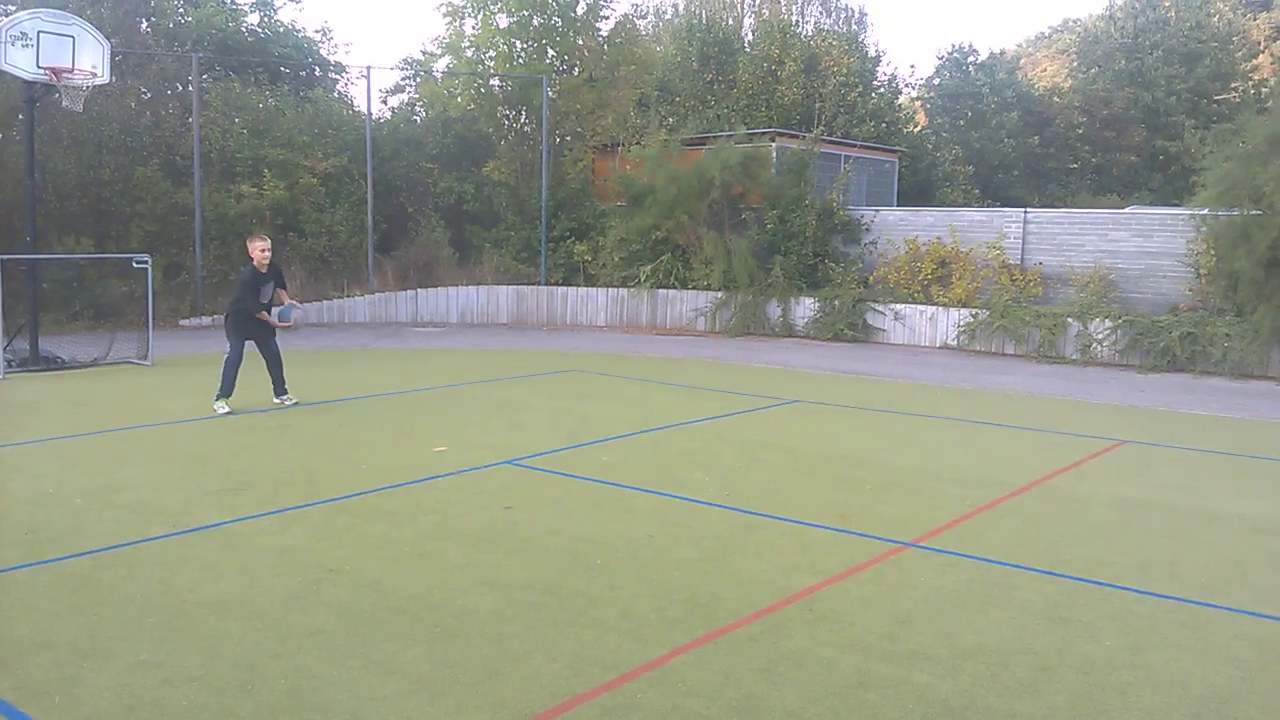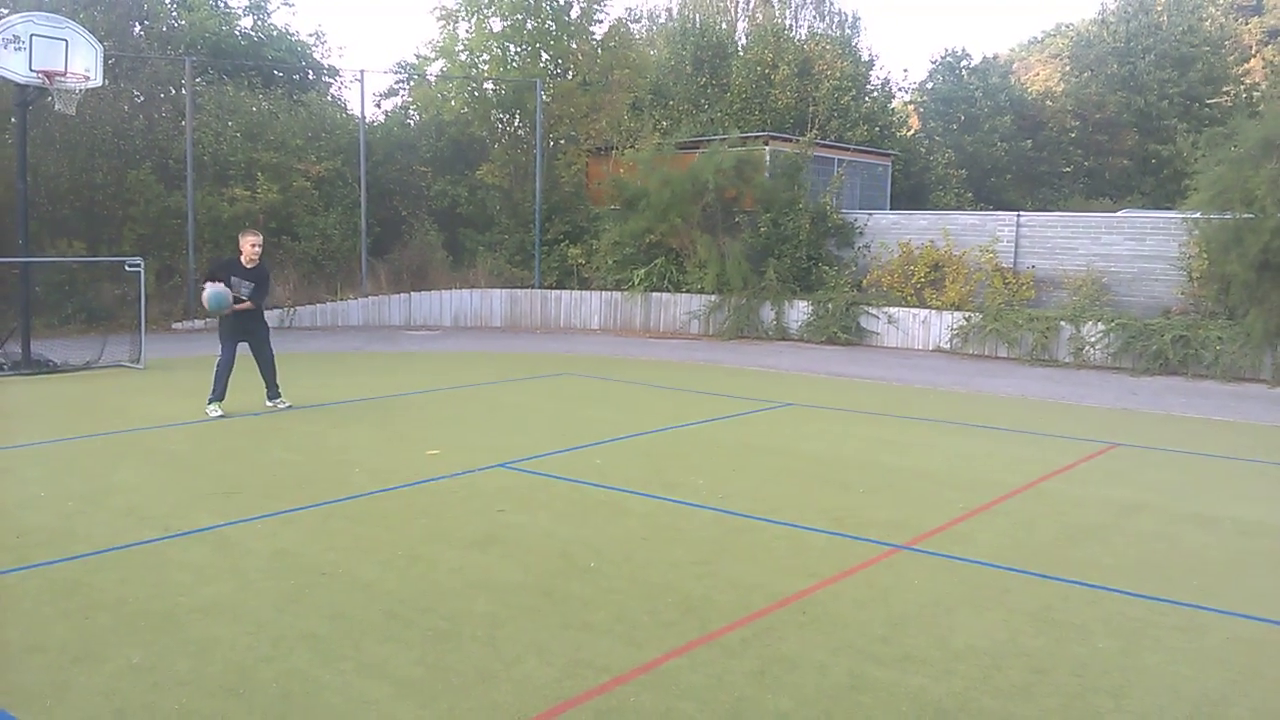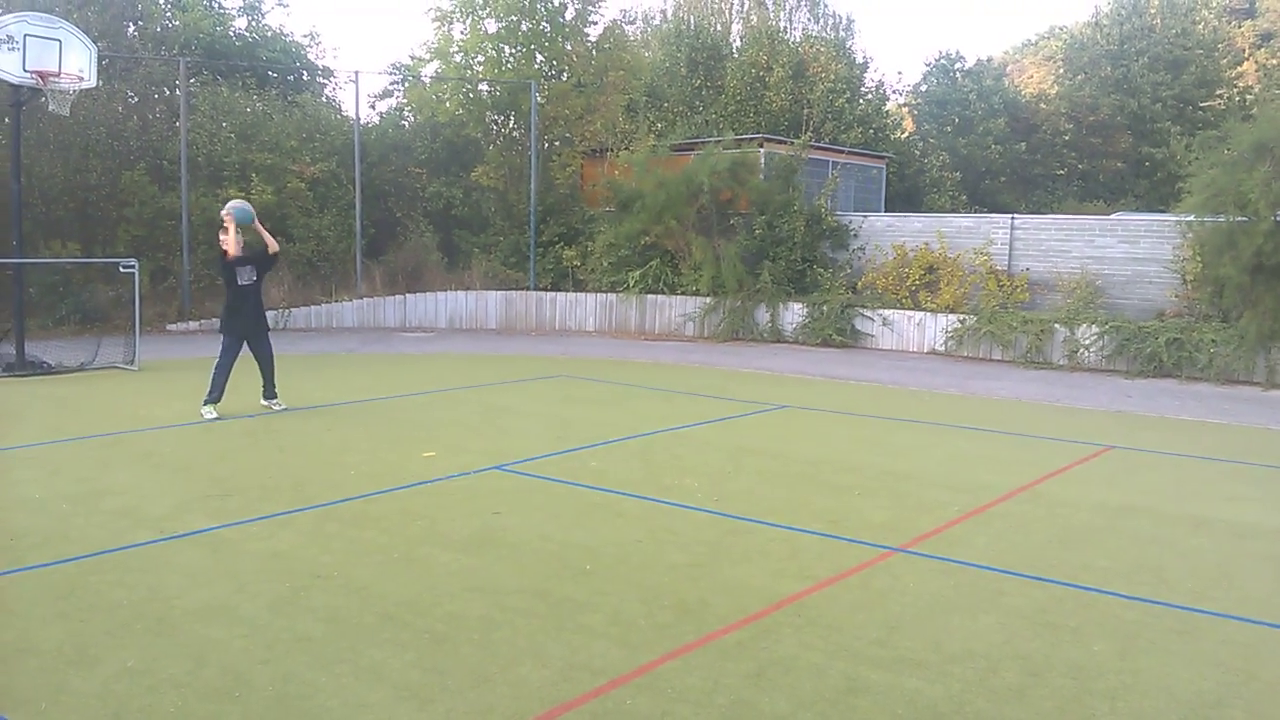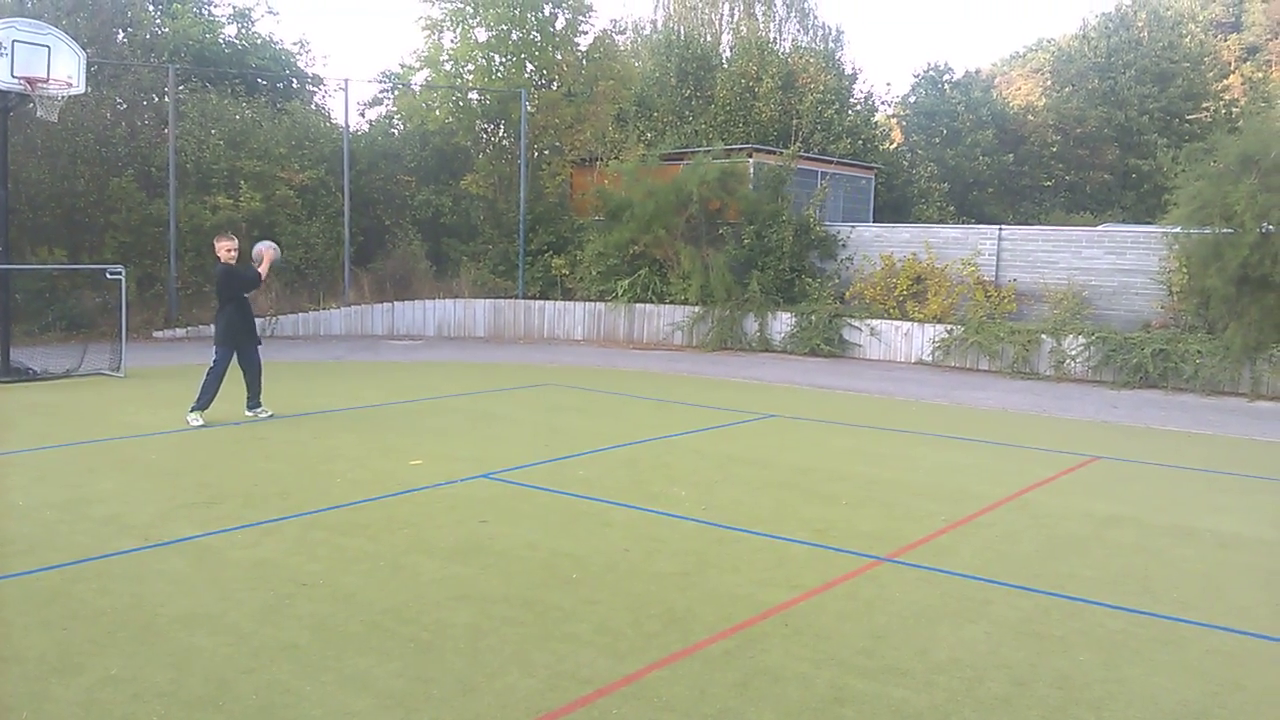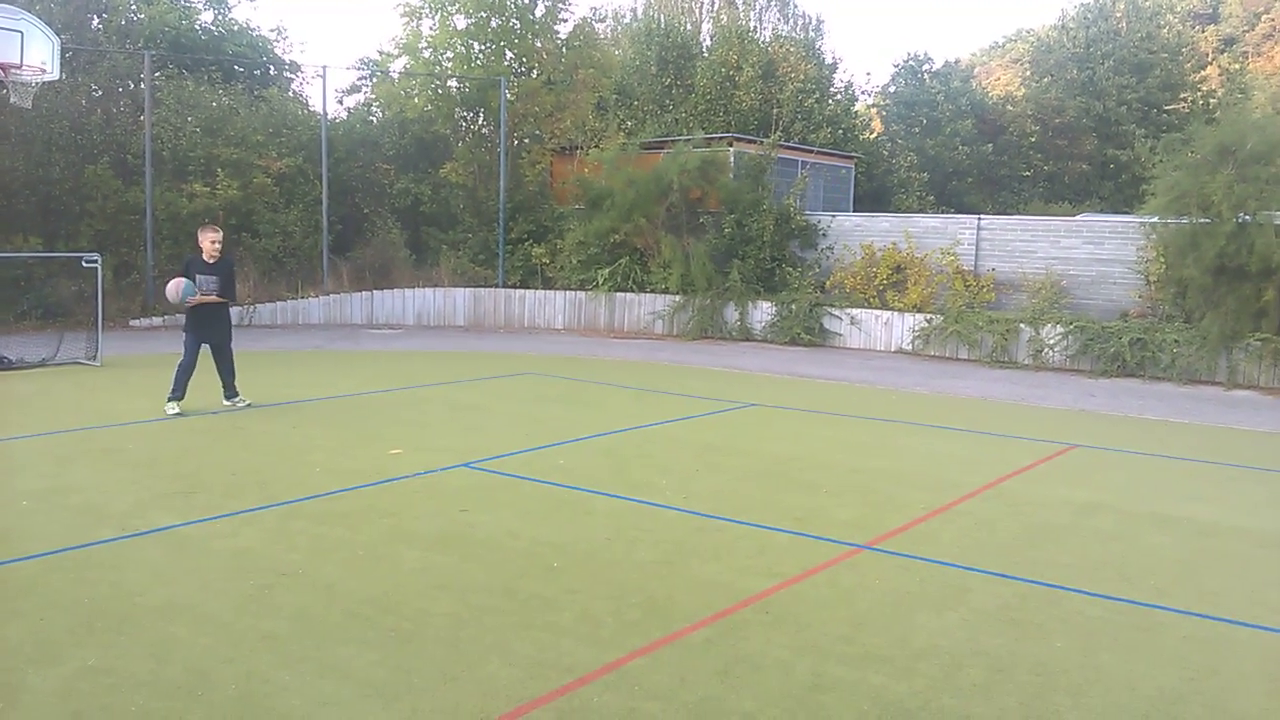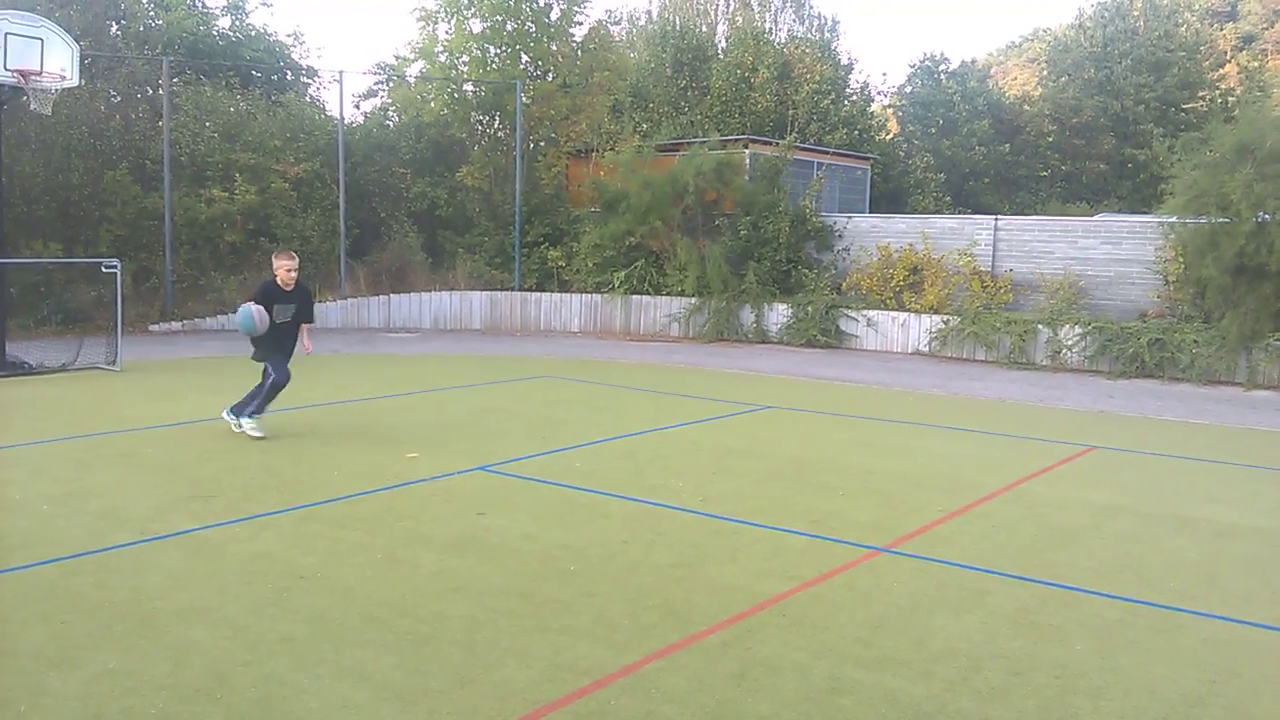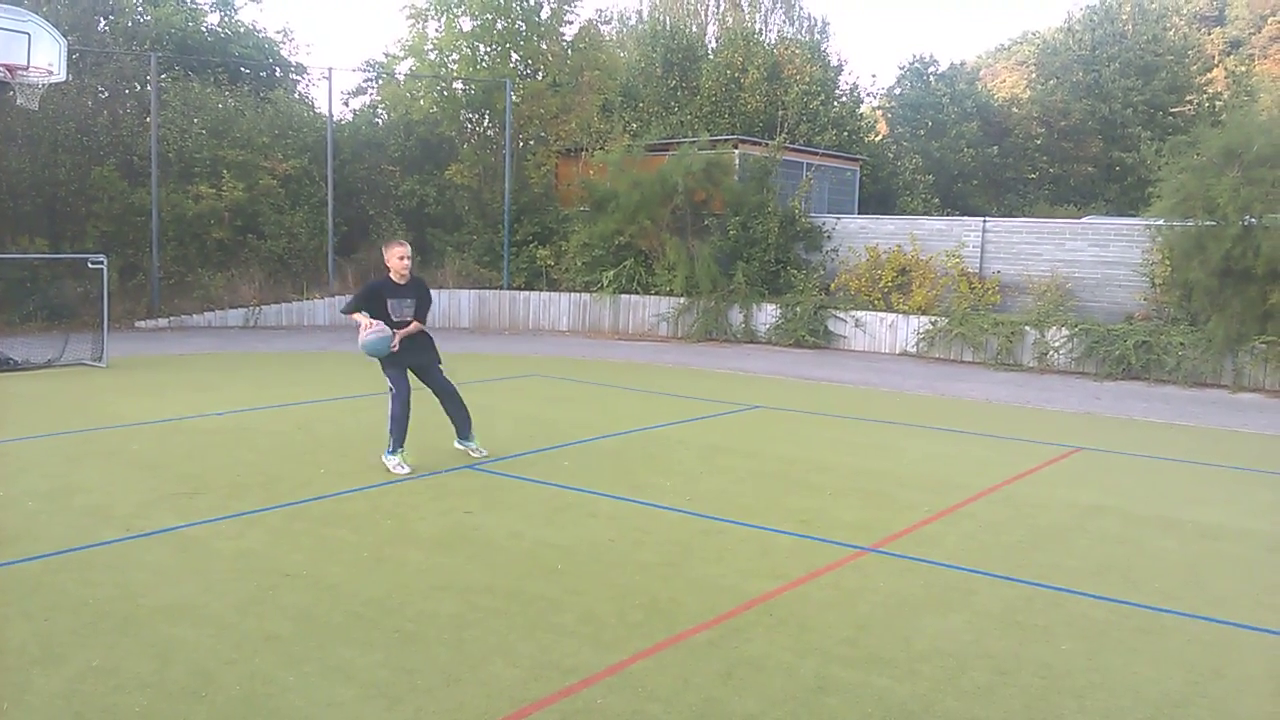
dt=0.7s
person 1, frame 1
left shoulder: (273, 268)
right shoulder: (249, 277)
left elbow: (279, 287)
right elbow: (255, 309)
left wrist: (287, 301)
right wrist: (276, 324)
left hip: (261, 321)
right hip: (239, 320)
left knee: (274, 354)
right knee: (234, 357)
left ankle: (280, 393)
right ankle: (221, 398)
person 1, frame 2
left shoulder: (262, 271)
right shoulder: (227, 264)
left elbow: (255, 302)
right elbow: (208, 281)
left wrist: (234, 306)
left hip: (254, 321)
right hip: (230, 322)
left knee: (267, 358)
right knee: (226, 359)
left ankle: (273, 396)
right ankle: (214, 402)
person 1, frame 3
left shoulder: (253, 258)
right shoulder: (225, 260)
left elbow: (274, 250)
right elbow: (233, 254)
left wrist: (257, 226)
right wrist: (230, 226)
left hip: (256, 320)
right hip: (234, 321)
left knee: (266, 358)
right knee: (225, 361)
left ankle: (269, 396)
right ankle: (210, 403)
person 1, frame 4
left shoulder: (235, 270)
right shoulder: (225, 271)
left elbow: (249, 283)
right elbow: (255, 280)
left wrist: (264, 264)
right wrist: (266, 262)
left hip: (243, 329)
right hip: (227, 330)
left knee: (253, 366)
right knee: (217, 370)
left ankle: (253, 405)
right ankle: (196, 410)
person 1, frame 5
left shoulder: (226, 265)
right shoulder: (191, 264)
left elbow: (228, 296)
left wrist: (203, 299)
left hip: (218, 321)
right hip: (195, 322)
left knee: (225, 359)
right knee: (189, 360)
left ankle: (231, 395)
right ankle: (173, 400)
person 1, frame 6
left shoulder: (303, 292)
right shoulder: (266, 289)
left elbow: (305, 319)
left wrist: (304, 337)
left hip: (286, 342)
right hip: (267, 341)
left knee: (272, 379)
right knee: (281, 375)
left ankle: (235, 412)
right ankle: (250, 414)
person 1, frame 7
left shoulder: (419, 286)
right shoulder: (377, 287)
left elbow: (419, 322)
right elbow: (351, 310)
left wrist: (402, 334)
right wrist: (363, 321)
left hip: (416, 345)
right hip: (390, 351)
left knee: (445, 389)
right knee: (401, 390)
left ankle: (465, 437)
right ankle: (394, 452)
